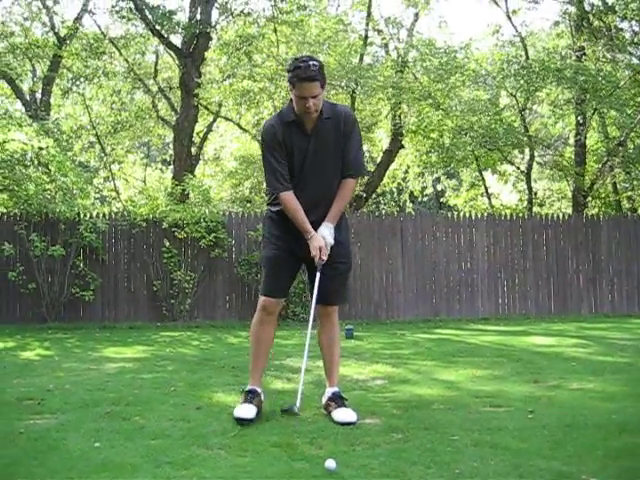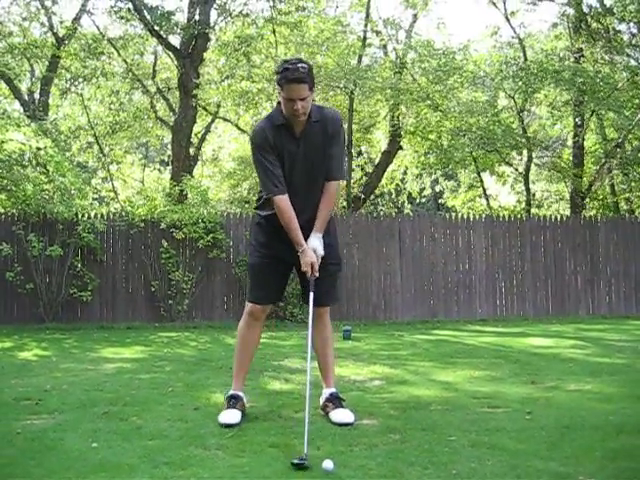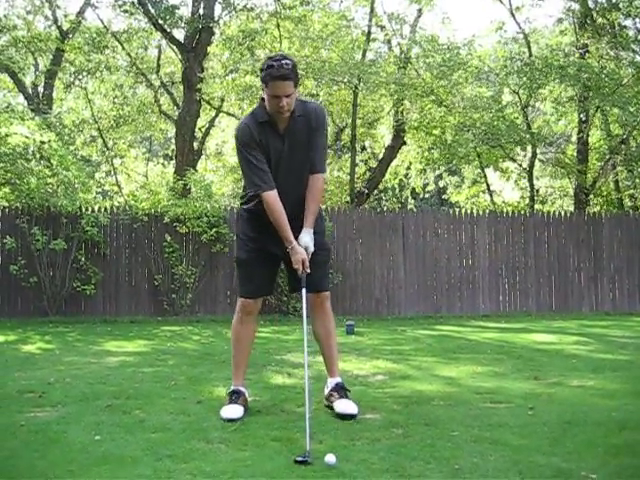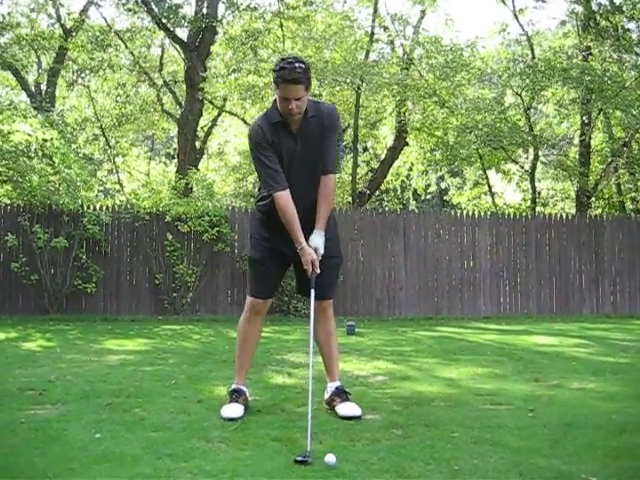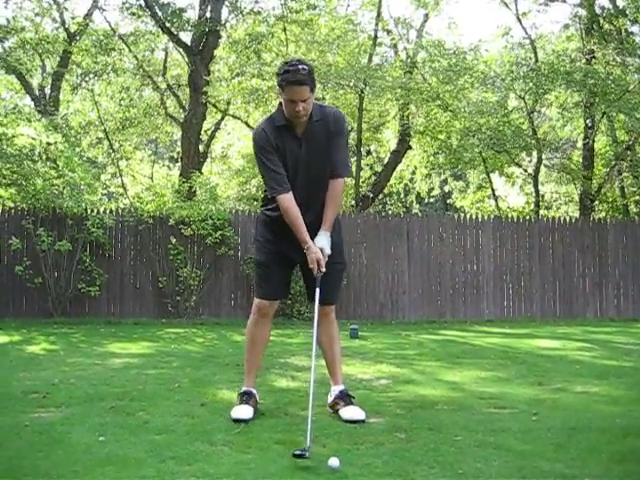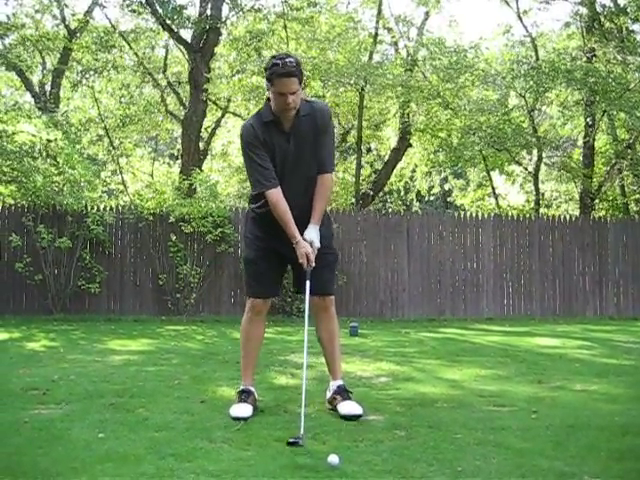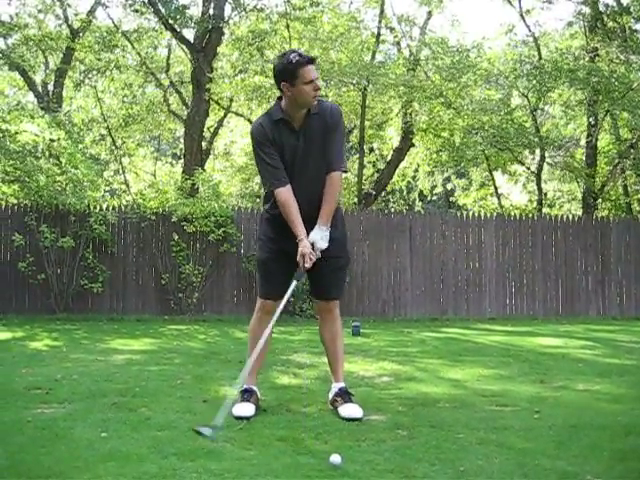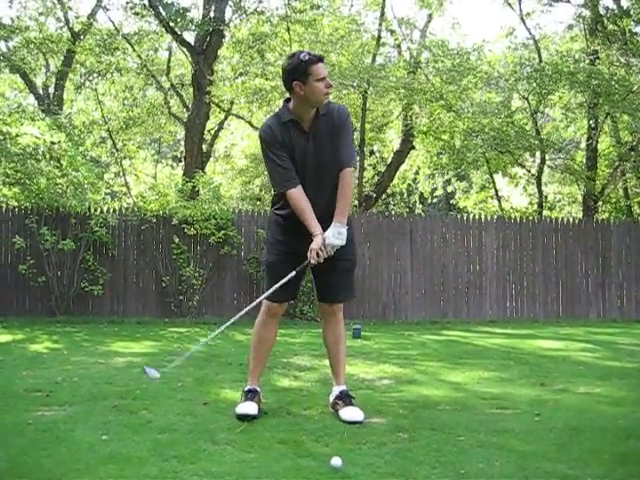
dt=0.3s
person 1, frame 1
left shoulder: (344, 119)
right shoulder: (273, 129)
left elbow: (351, 177)
right elbow: (283, 190)
left wrist: (328, 227)
right wrist: (310, 235)
left hip: (330, 227)
right hip: (284, 227)
left knee: (328, 310)
right knee: (268, 304)
left ankle: (333, 393)
right ankle: (253, 389)
person 1, frame 2
left shoulder: (331, 122)
right shoulder: (263, 133)
left elbow: (333, 182)
right elbow: (278, 195)
left wrist: (316, 237)
right wrist: (301, 247)
left hip: (318, 230)
right hip: (272, 231)
left knee: (321, 312)
right knee: (255, 310)
left ankle: (330, 393)
right ankle: (236, 394)
person 1, frame 3
left shoulder: (315, 115)
right shoulder: (248, 130)
left elbow: (317, 176)
right elbow: (266, 191)
left wrist: (306, 231)
right wrist: (290, 244)
left hip: (306, 222)
right hip: (259, 226)
left knee: (320, 299)
right knee: (247, 305)
left ankle: (335, 383)
right ankle: (237, 390)
person 1, frame 4
left shoulder: (328, 116)
right shoulder: (261, 131)
left elbow: (329, 176)
right elbow: (278, 192)
left wrist: (318, 233)
right wrist: (301, 246)
left hip: (319, 225)
right hip: (272, 227)
left knee: (323, 305)
right knee: (256, 305)
left ankle: (335, 388)
right ankle: (238, 388)
person 1, frame 5
left shoulder: (333, 121)
right shoulder: (265, 134)
left elbow: (338, 179)
right elbow: (282, 194)
left wrist: (323, 235)
right wrist: (307, 245)
left hip: (323, 228)
right hip: (276, 229)
left knee: (326, 309)
right knee: (263, 307)
left ankle: (338, 391)
right ankle: (248, 391)
person 1, frame 6
left shoulder: (320, 115)
right shoulder: (252, 130)
left elbow: (325, 174)
right elbow: (270, 190)
left wrist: (312, 229)
right wrist: (295, 240)
left hip: (313, 224)
right hip: (267, 226)
left knee: (324, 303)
right knee: (256, 305)
left ankle: (337, 387)
right ankle: (246, 389)
person 1, frame 7
left shoulder: (330, 115)
right shoulder: (263, 129)
left elbow: (335, 173)
right elbow: (280, 188)
left wrist: (321, 230)
right wrist: (301, 237)
left hip: (326, 226)
right hip: (279, 227)
left knee: (329, 306)
right knee: (266, 305)
left ankle: (339, 388)
right ankle: (250, 388)
person 1, frame 8
left shoulder: (338, 116)
right shoulder: (272, 130)
left elbow: (347, 171)
right elbow: (291, 188)
left wrist: (338, 227)
right wrist: (315, 233)
left hip: (335, 229)
right hip: (288, 229)
left knee: (333, 309)
right knee: (272, 307)
left ankle: (340, 391)
right ankle: (252, 389)
